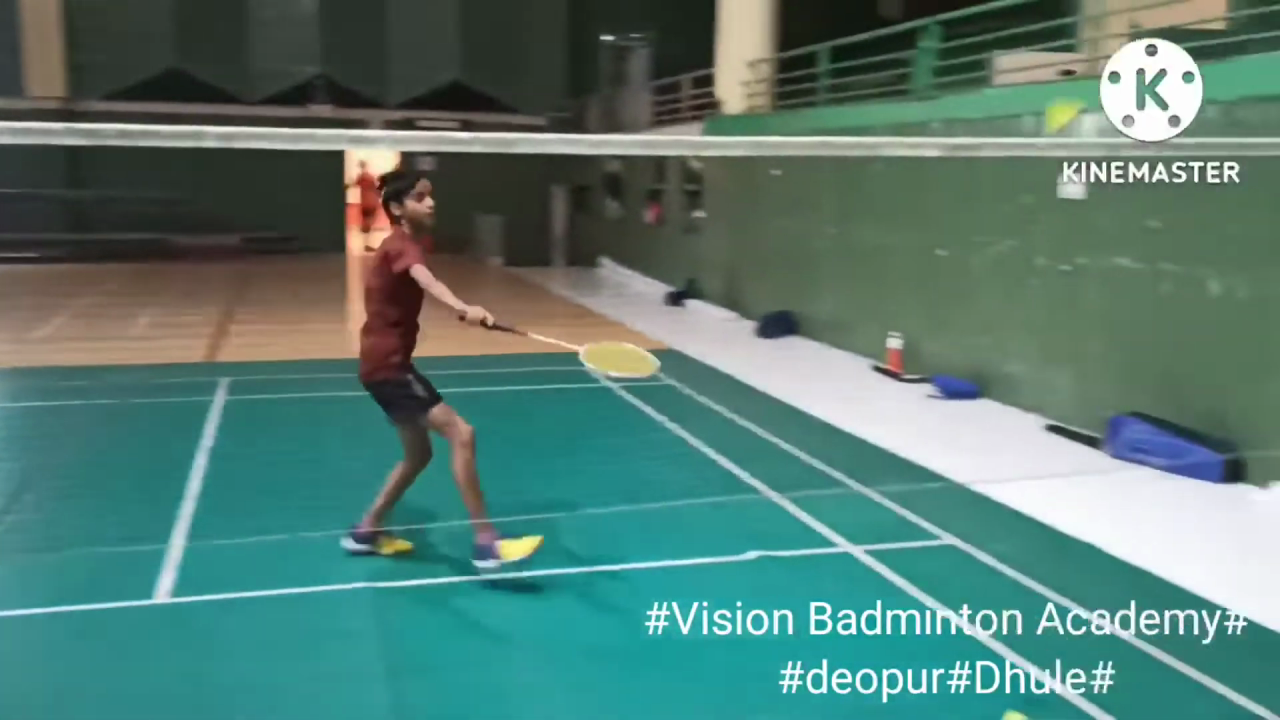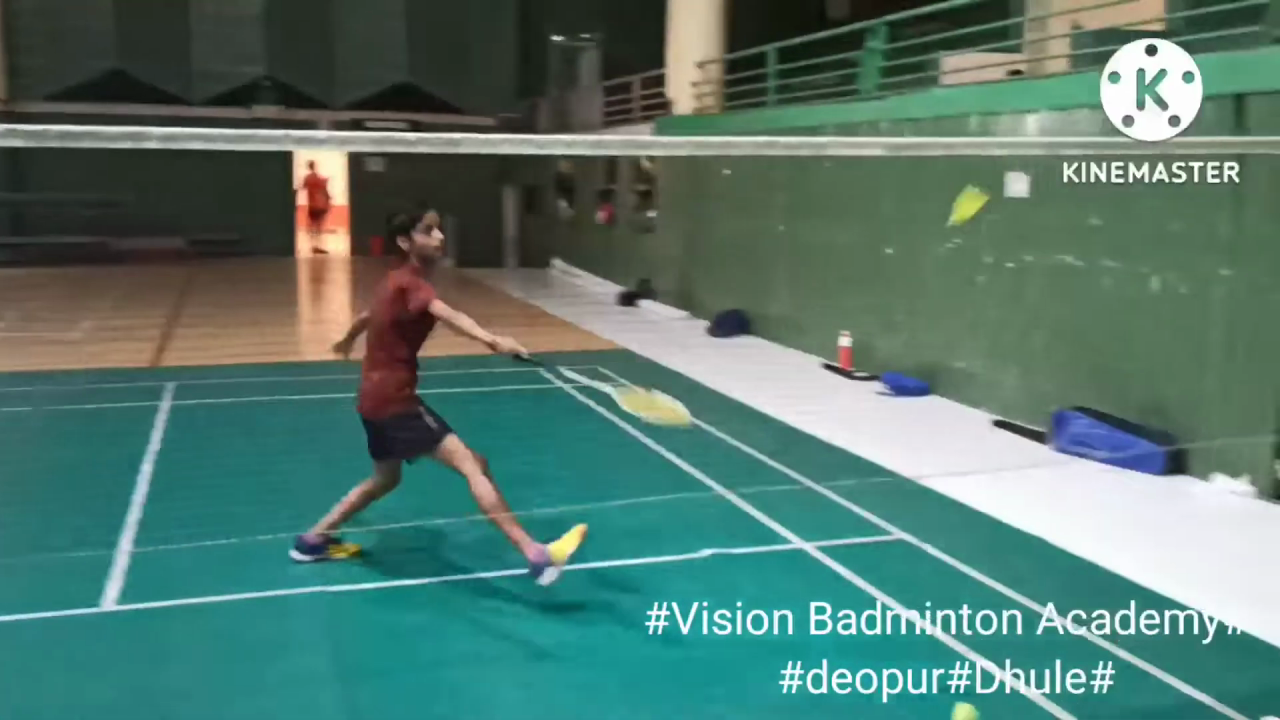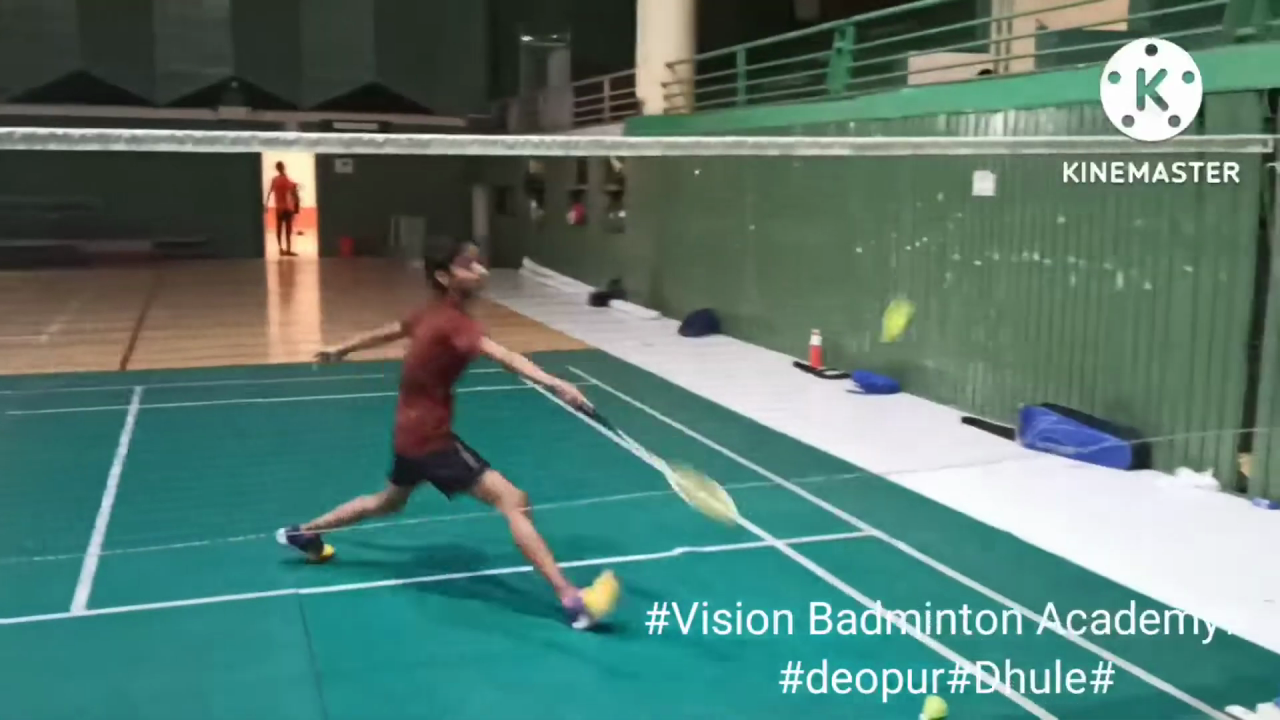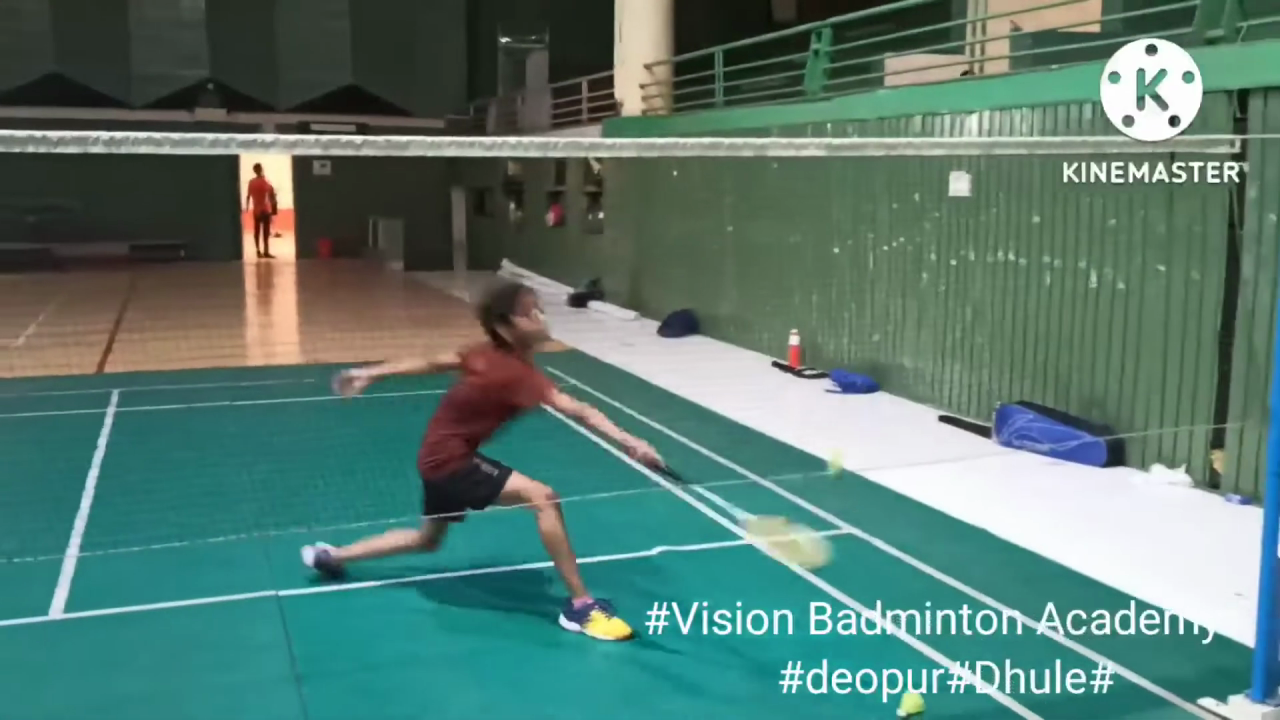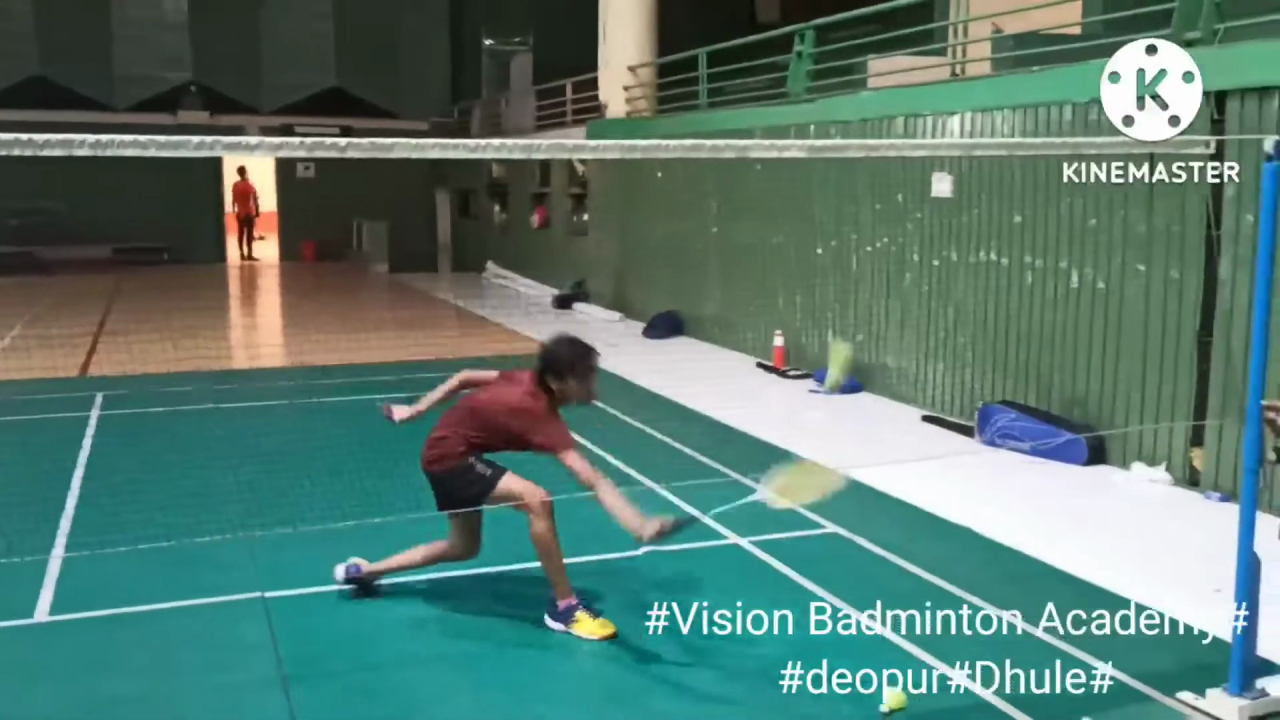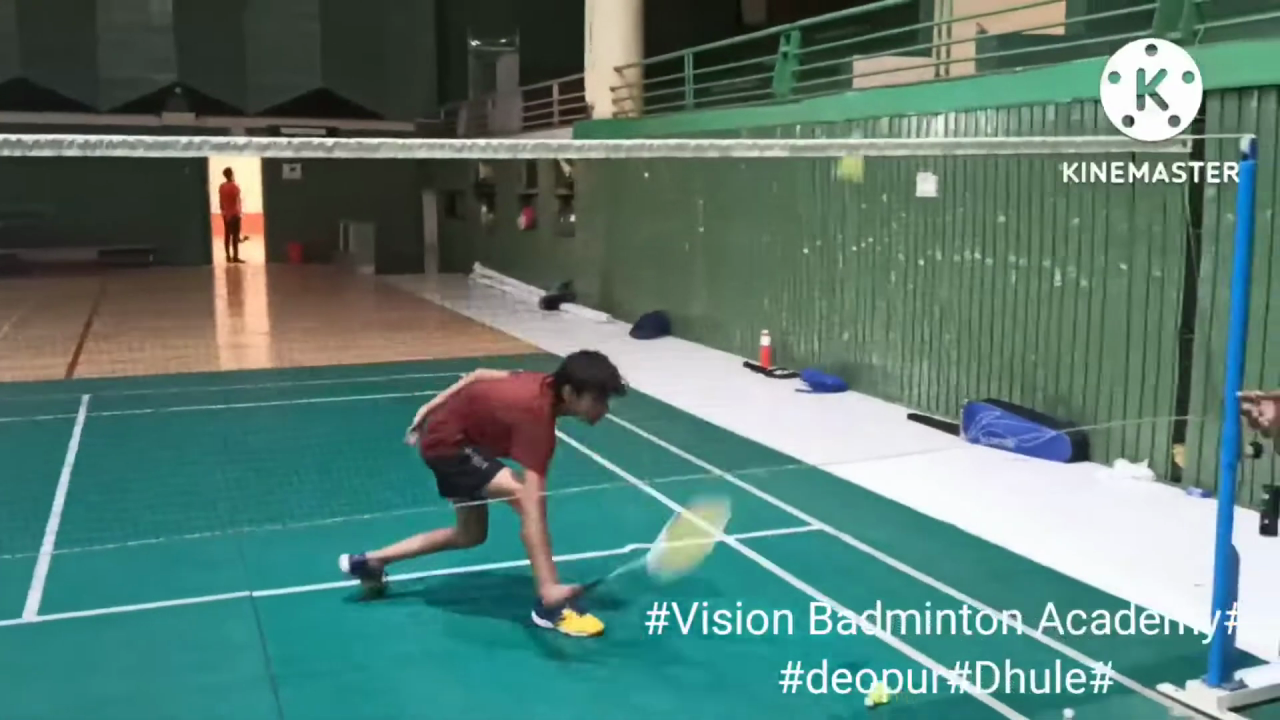
dt=0.1s
person 1, frame 1
left shoulder: (398, 246)
right shoulder: (400, 246)
right elbow: (426, 281)
right wrist: (466, 310)
left hip: (383, 362)
right hip: (387, 365)
left knee: (419, 454)
right knee: (462, 435)
left ankle: (366, 532)
right ankle: (486, 541)
person 1, frame 2
left shoulder: (400, 281)
right shoulder: (411, 283)
left elbow: (368, 316)
right elbow: (449, 315)
left wrist: (348, 339)
right wrist: (494, 340)
left hip: (379, 397)
right hip: (393, 400)
left knee: (386, 480)
right knee: (475, 466)
left ankle: (313, 540)
right ankle: (539, 557)
person 1, frame 3
left shoulder: (432, 313)
right shoulder: (454, 321)
left elbow: (386, 333)
right elbow: (501, 353)
left wrist: (338, 351)
right wrist: (554, 383)
left hip: (414, 430)
right hip: (428, 436)
left knee: (390, 500)
right knee: (513, 501)
left ankle: (303, 534)
right ankle: (573, 601)
person 1, frame 4
left shoulder: (490, 354)
right shoulder: (515, 370)
left elbow: (430, 362)
right elbow: (575, 410)
left wrist: (368, 374)
right wrist: (631, 443)
left hip: (439, 454)
right hip: (450, 457)
left knee: (428, 540)
right knee: (544, 498)
left ankle: (329, 556)
right ankle: (580, 606)
person 1, frame 5
left shoulder: (525, 380)
right shoulder: (539, 415)
left elbow: (464, 377)
right elbow: (589, 477)
left wrist: (415, 410)
right wrist: (637, 523)
left hip: (449, 453)
right hip: (448, 456)
left knee: (463, 547)
right knee: (537, 501)
left ankle: (361, 571)
right ankle: (565, 607)
person 1, frame 6
left shoulder: (542, 383)
right shoulder: (537, 424)
left elbow: (479, 375)
right elbow: (531, 503)
left wrist: (430, 408)
right wrist: (547, 583)
left hip: (446, 429)
right hip: (446, 443)
left knee: (470, 533)
right knee: (527, 501)
left ankle: (369, 563)
right ankle: (551, 606)
